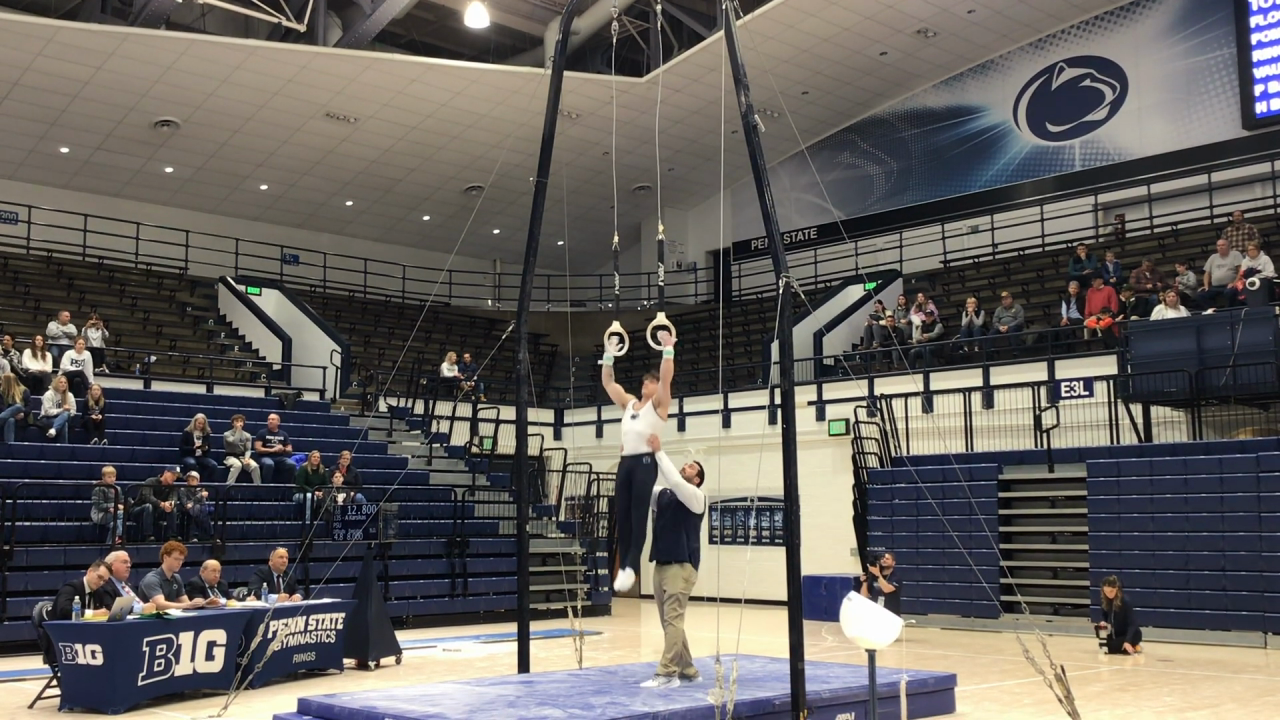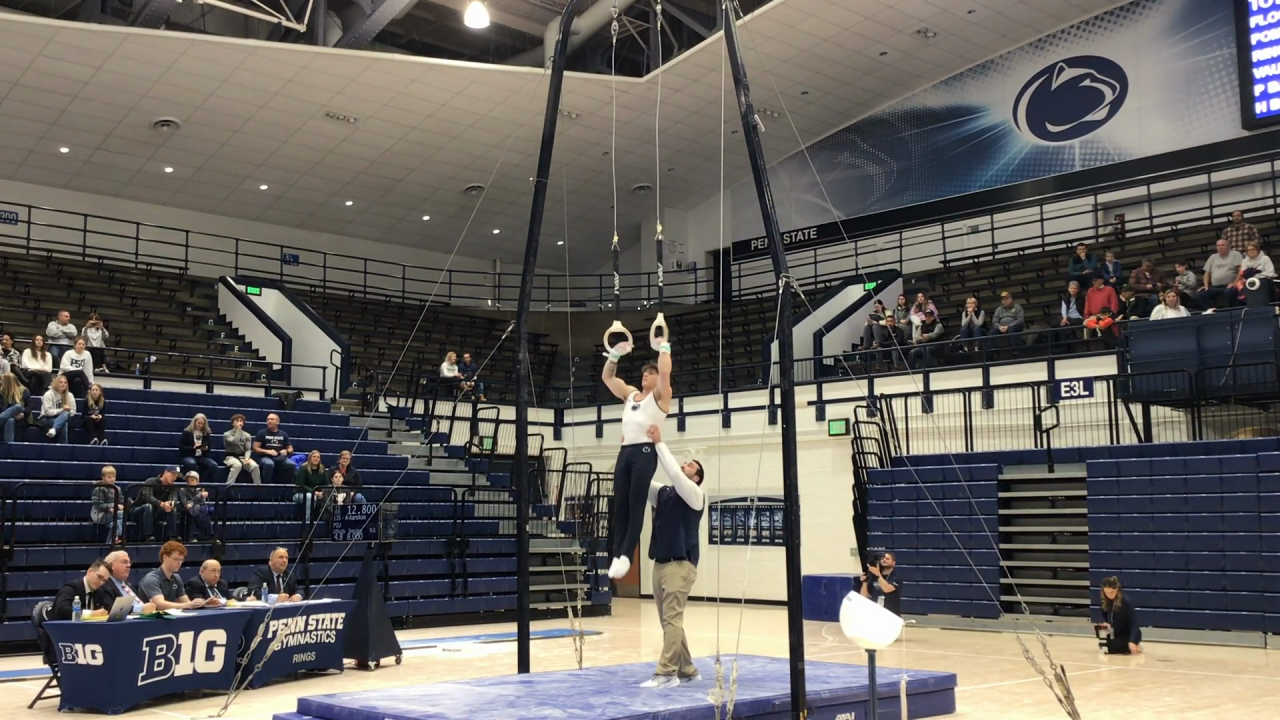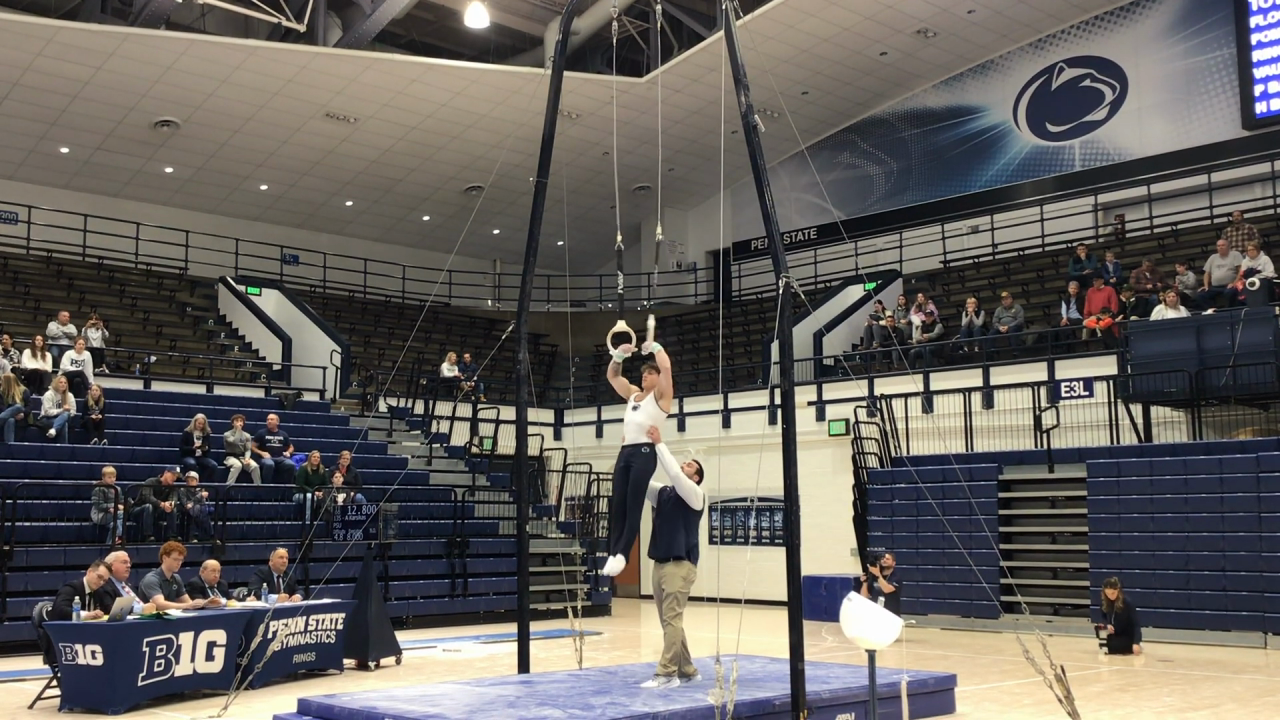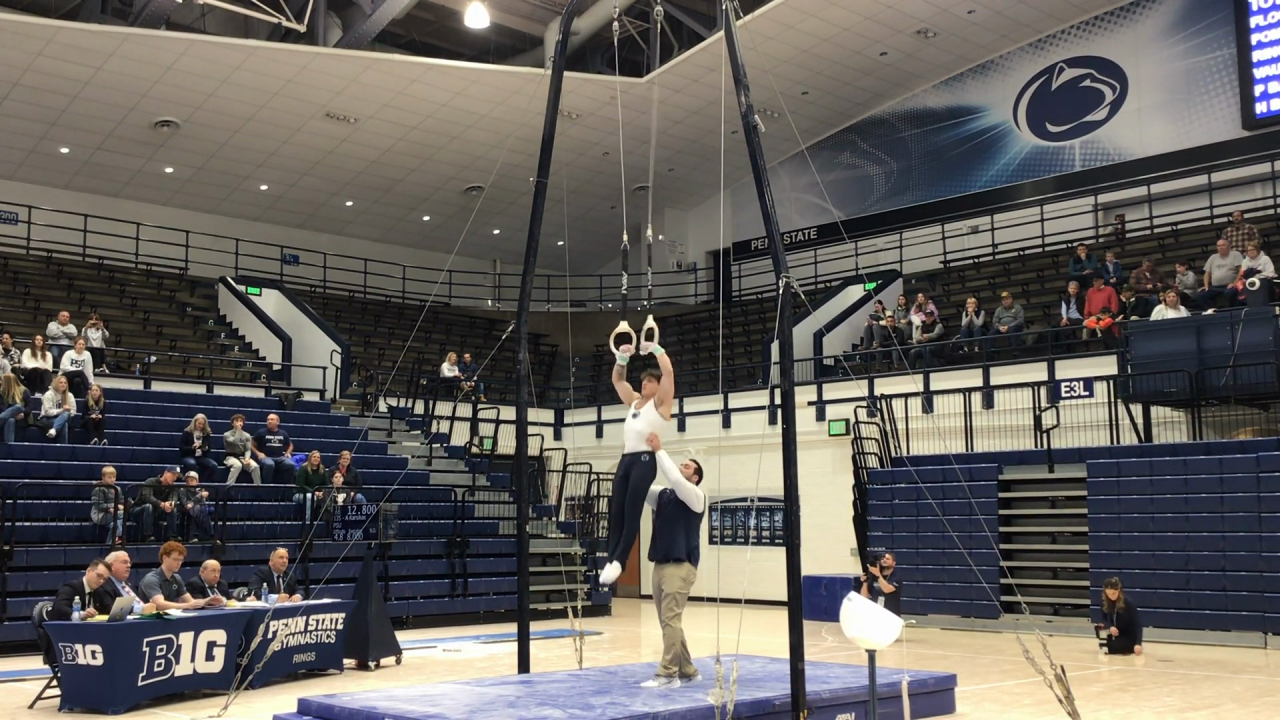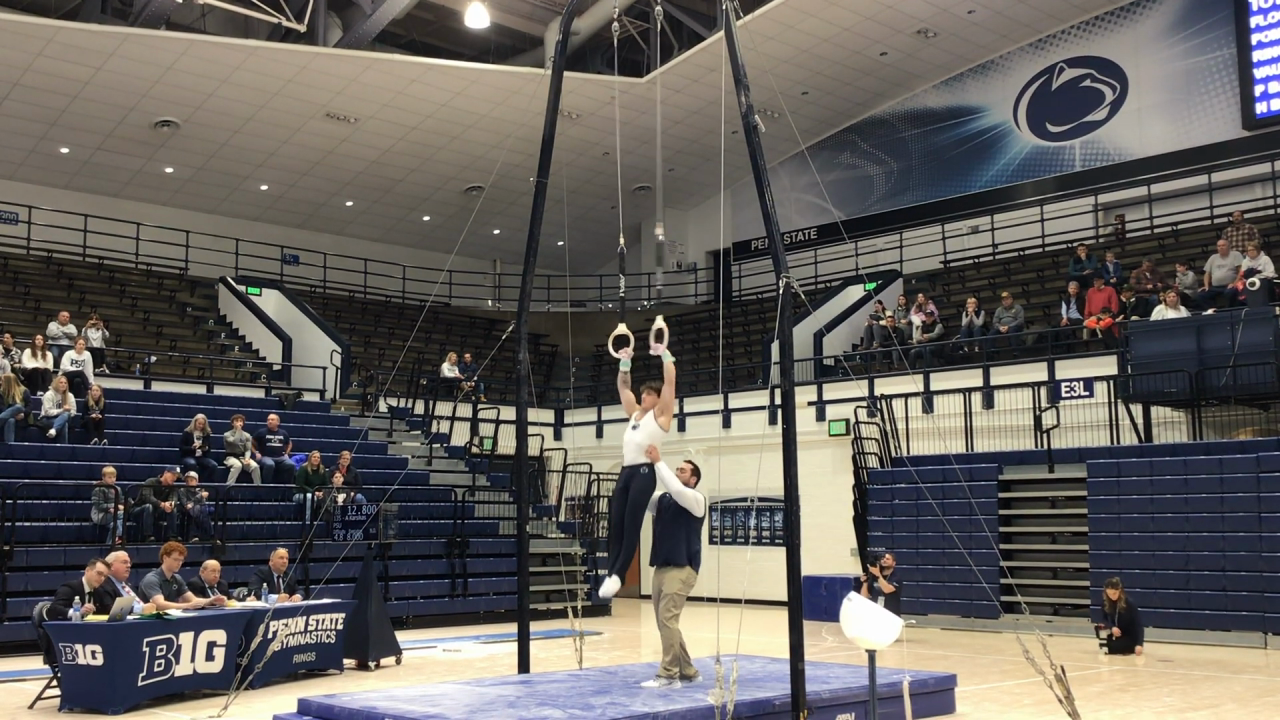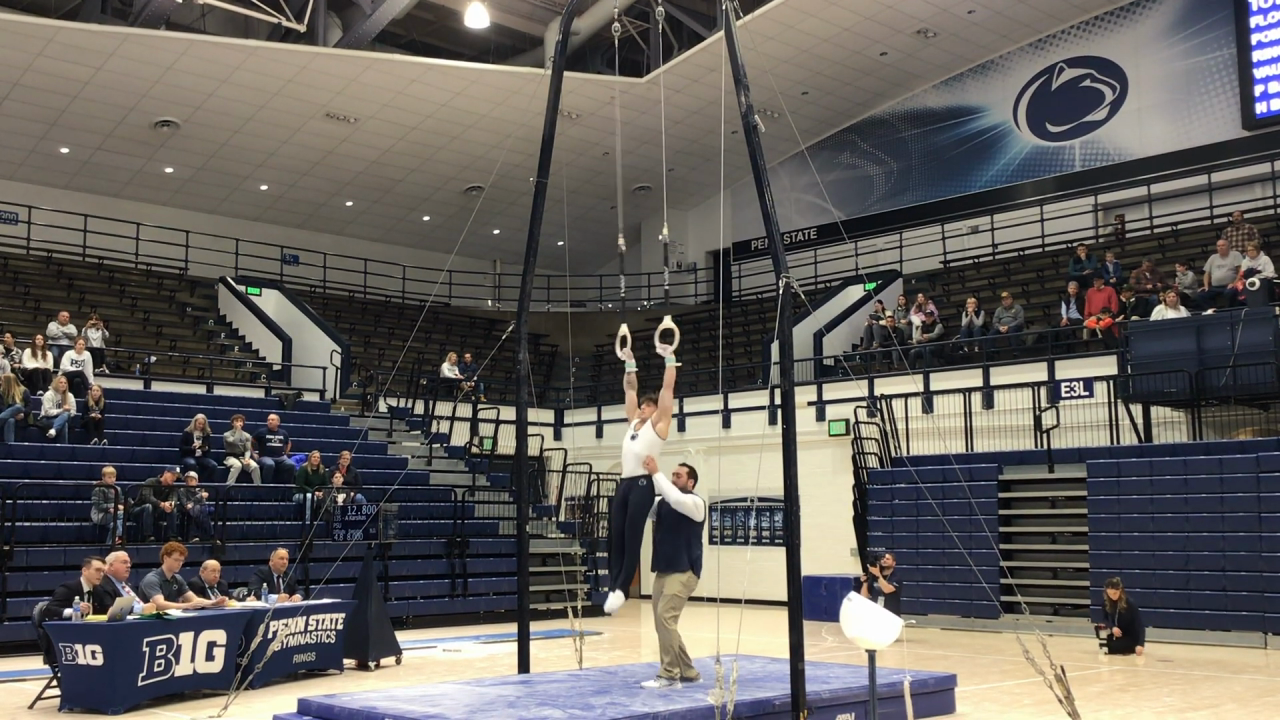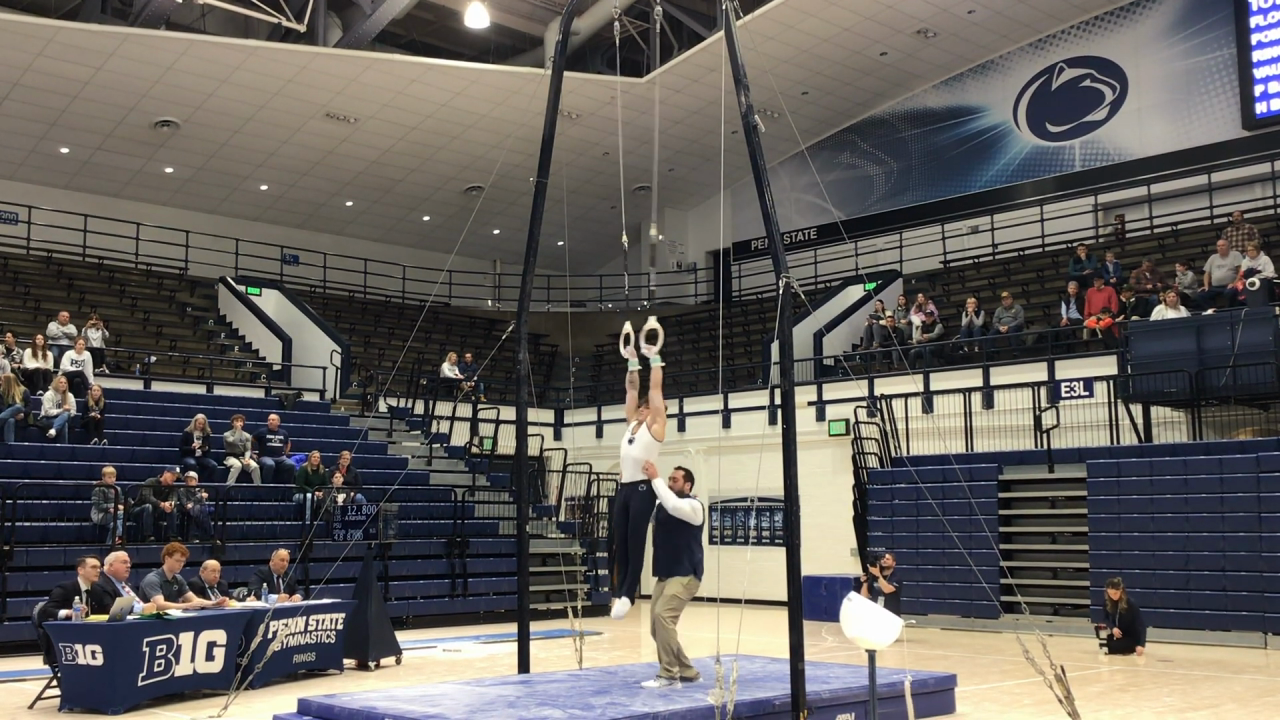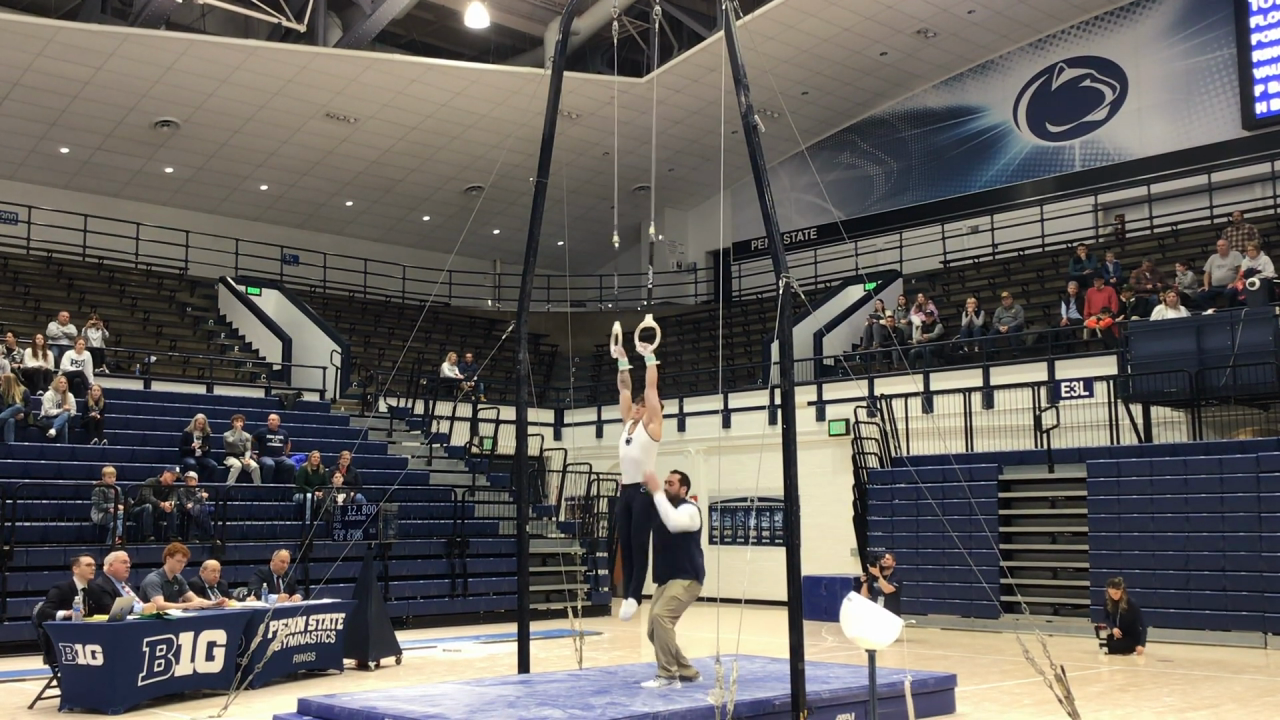
dt=0.1s
person 1, frame 1
left shoulder: (659, 403)
right shoulder: (629, 403)
left elbow: (666, 378)
right elbow: (607, 382)
left wrist: (668, 350)
right wrist: (609, 355)
left hip: (645, 462)
right hip: (626, 463)
left knee: (638, 516)
right knee: (622, 516)
left ankle: (631, 566)
right ankle: (622, 566)
person 1, frame 2
left shoulder: (660, 395)
right shoulder: (630, 394)
left elbow: (665, 371)
right elbow: (607, 377)
left wrist: (663, 347)
right wrist: (615, 353)
left hip: (645, 452)
right hip: (625, 454)
left knee: (636, 506)
right knee: (620, 507)
left ankle: (625, 556)
right ankle: (617, 555)
person 1, frame 3
left shoulder: (661, 395)
right shoulder: (633, 395)
left elbow: (667, 369)
right elbow: (612, 376)
left wrist: (655, 347)
right wrist: (619, 355)
left hip: (645, 452)
right hip: (626, 453)
left knee: (633, 505)
right knee: (617, 506)
left ankle: (621, 554)
right ankle: (612, 553)
person 1, frame 4
left shoulder: (661, 402)
right shoulder: (634, 401)
left elbow: (668, 372)
right elbow: (617, 380)
left wrist: (655, 349)
right wrist: (622, 357)
left hip: (644, 460)
right hip: (626, 461)
left knee: (632, 513)
right knee: (616, 513)
left ankle: (618, 561)
right ankle: (610, 560)
person 1, frame 5
left shoulder: (661, 414)
right shoulder: (636, 412)
left elbow: (670, 382)
right elbow: (623, 387)
left wrist: (665, 355)
right wrist: (625, 362)
left hip: (645, 473)
right hip: (626, 473)
left knee: (631, 526)
right knee: (615, 527)
left ankle: (617, 575)
right ankle: (611, 575)
person 1, frame 6
left shoulder: (659, 423)
right shoulder: (634, 421)
left elbow: (668, 387)
right elbow: (630, 389)
left wrist: (670, 358)
right wrist: (629, 363)
left hip: (642, 485)
right hip: (623, 485)
left knee: (632, 539)
right knee: (615, 538)
left ankle: (621, 589)
right ankle: (614, 586)
person 1, frame 7
left shoulder: (654, 425)
right shoulder: (632, 423)
left elbow: (656, 389)
right elbow: (632, 389)
left wrist: (654, 358)
right wrist: (632, 361)
left hip: (643, 490)
right hip: (624, 491)
left knee: (635, 543)
right knee: (620, 544)
left ankle: (628, 594)
right ankle: (619, 594)
person 1, frame 8
left shoulder: (651, 424)
right shoulder: (629, 422)
left elbow: (651, 388)
right elbow: (624, 388)
left wrist: (649, 357)
right wrist: (622, 361)
left hip: (643, 491)
right hip: (625, 492)
left knee: (639, 545)
right knee: (625, 546)
left ankle: (633, 596)
right ankle: (627, 595)
person 2, frame 1
left shoulder: (694, 497)
right shoulder: (663, 495)
left elbow: (675, 482)
left wrist: (659, 452)
left hip: (681, 566)
right hip: (661, 566)
left knee: (673, 620)
right knee: (669, 622)
left ankle: (667, 674)
right ankle: (687, 671)
person 2, frame 2
left shoulder: (694, 494)
right shoulder: (663, 492)
left elbow: (674, 474)
left wrist: (659, 443)
left hip: (680, 564)
right hip: (660, 564)
left knee: (672, 619)
right knee: (669, 620)
left ankle: (666, 673)
right ankle: (686, 669)
person 2, frame 3
left shoulder: (694, 494)
right shoulder: (662, 492)
left elbow: (675, 475)
left wrist: (659, 444)
left hip: (680, 564)
right hip: (660, 563)
left knee: (672, 619)
right knee: (669, 620)
left ankle: (667, 673)
right ankle: (686, 670)
person 2, frame 4
left shoulder: (695, 495)
right shoulder: (662, 495)
left elbow: (675, 480)
left wrist: (659, 451)
left hip: (680, 565)
right hip: (661, 564)
left knee: (671, 620)
right knee: (668, 622)
left ankle: (667, 674)
right ankle: (687, 670)
person 2, frame 5
left shoulder: (695, 499)
right shoulder: (662, 498)
left elbow: (676, 489)
left wrist: (658, 462)
left hip: (681, 568)
right hip: (661, 567)
left knee: (667, 618)
right knee: (665, 621)
left ankle: (668, 675)
right ankle: (687, 671)
person 2, frame 6
left shoulder: (695, 503)
right shoulder: (661, 504)
left elbow: (675, 498)
left wrist: (656, 473)
left hip: (683, 572)
right hip: (663, 572)
left knee: (665, 619)
right knee: (663, 624)
left ankle: (668, 676)
right ankle: (688, 672)
person 2, frame 7
left shoulder: (692, 505)
right shoulder: (661, 507)
left elbow: (675, 506)
left wrist: (655, 479)
left hip: (685, 576)
right hip: (664, 575)
left knee: (663, 617)
right knee: (658, 626)
left ankle: (669, 675)
right ankle: (687, 671)
person 2, frame 8
left shoulder: (689, 511)
right shoulder: (659, 511)
left elbow: (674, 523)
left wrist: (656, 493)
left hip: (686, 579)
right hip: (665, 579)
left knee: (661, 617)
right knee: (655, 630)
left ankle: (667, 675)
right ankle: (686, 671)
